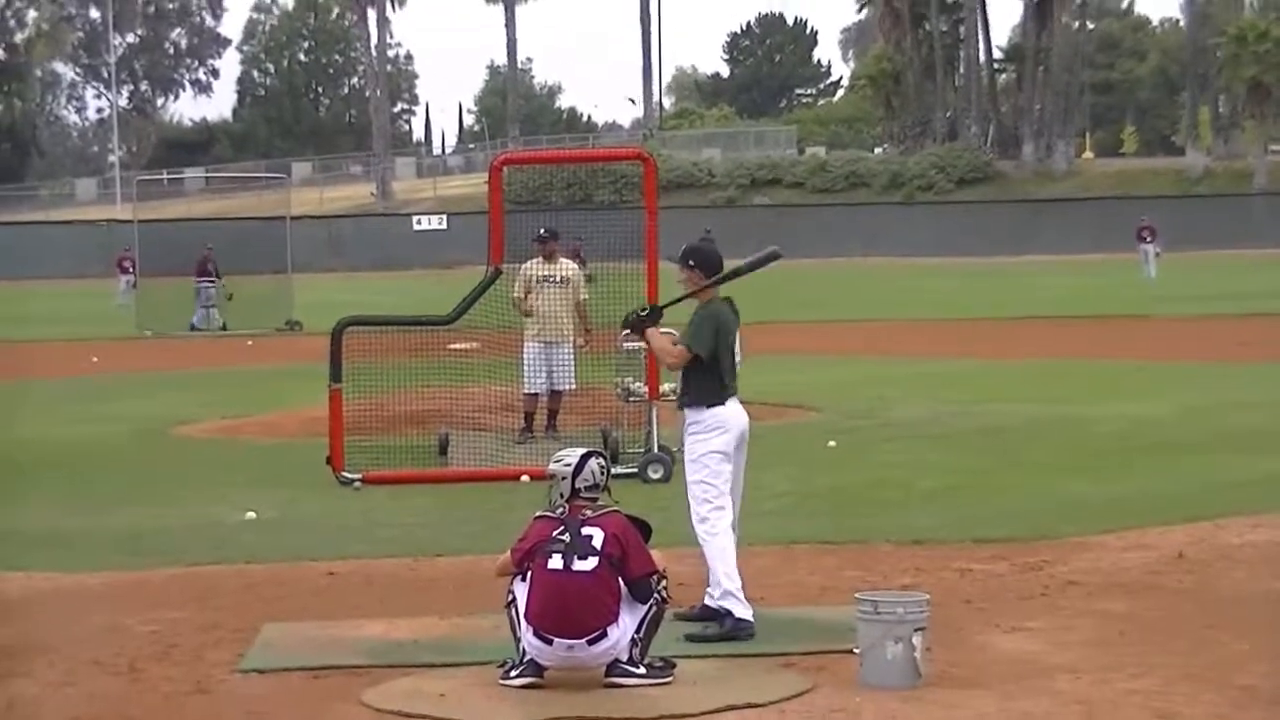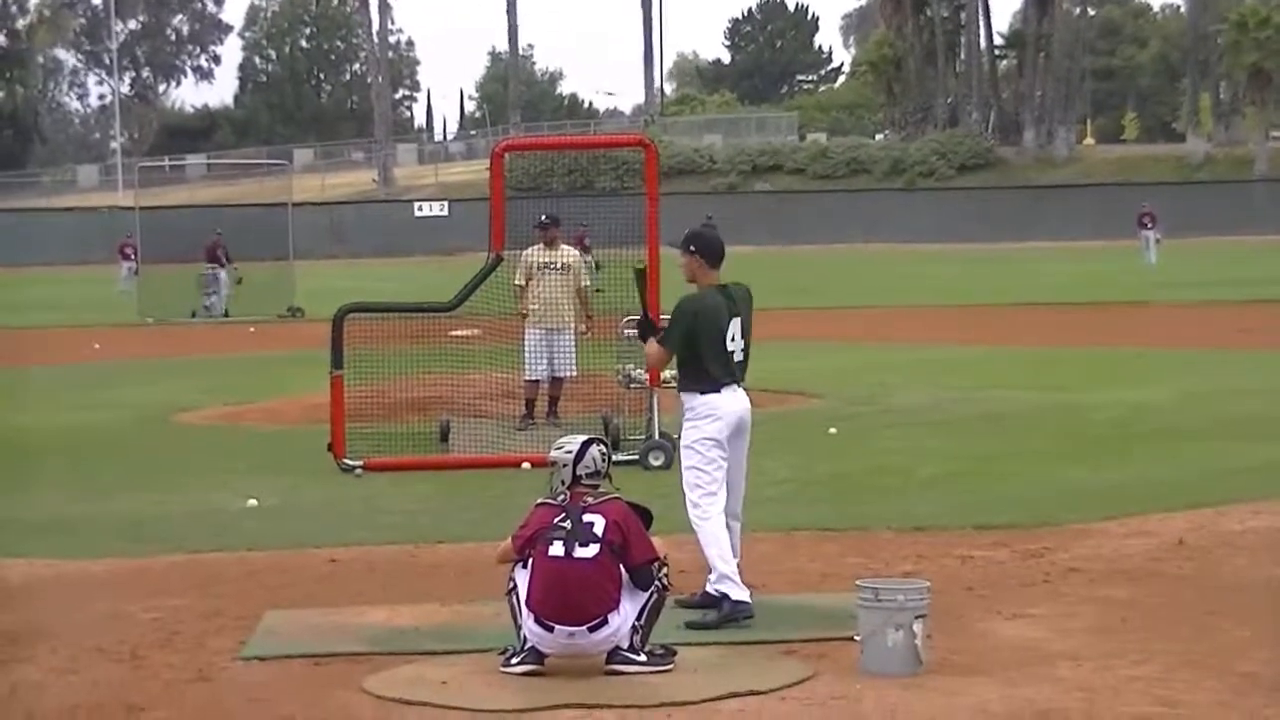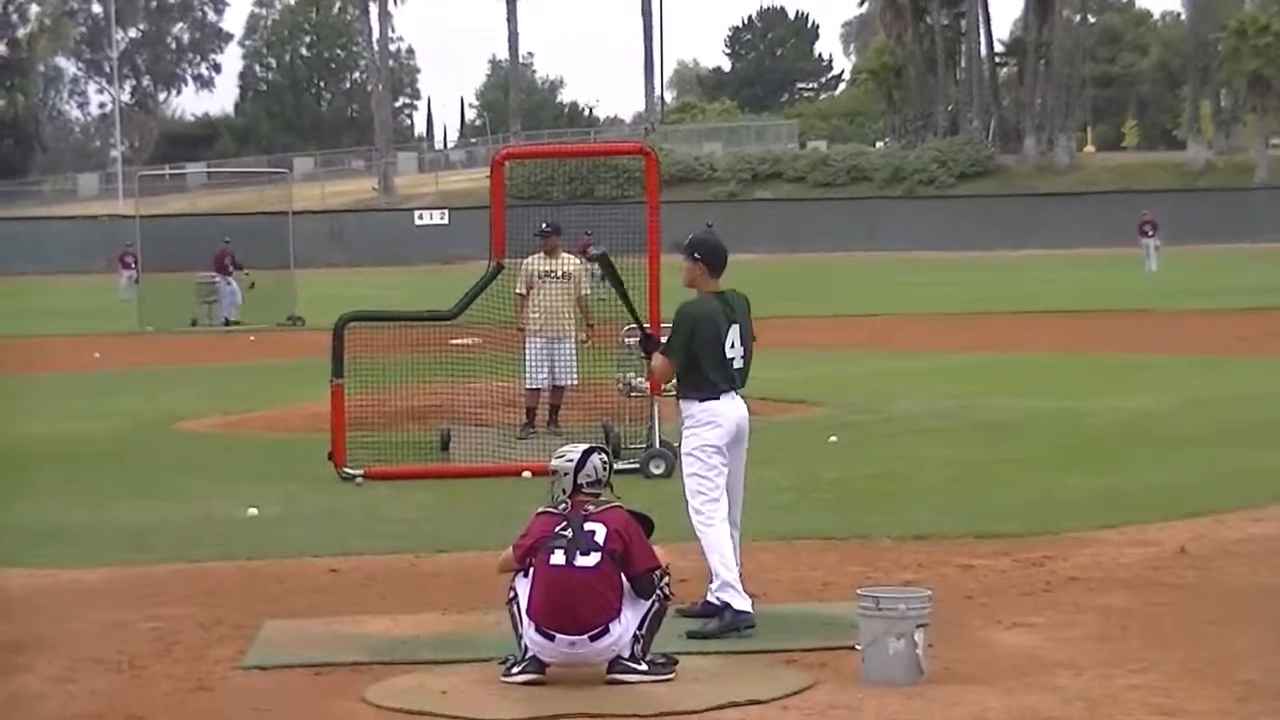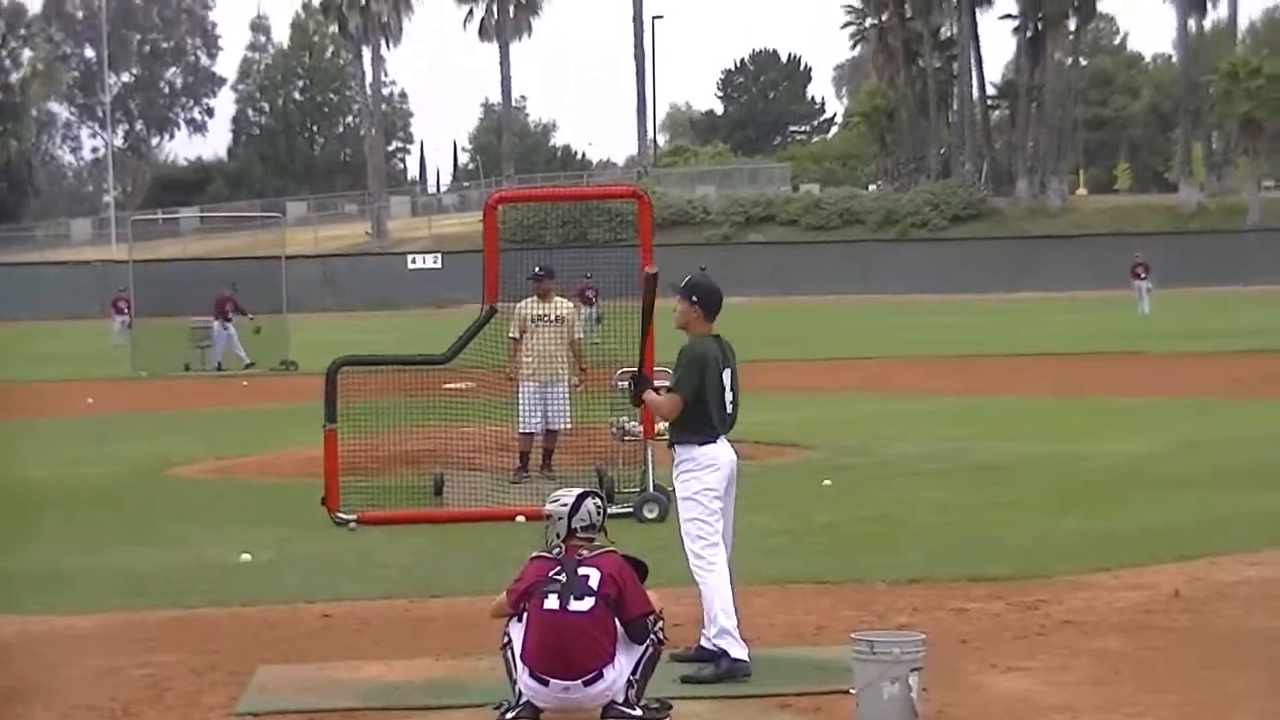
dt=0.2s
person 1, frame 1
left shoulder: (708, 316)
right shoulder: (725, 309)
left elbow: (675, 359)
right elbow: (683, 349)
left wrist: (647, 329)
right wrist: (650, 329)
left hip: (709, 423)
right hip: (730, 415)
left knee: (711, 520)
right knee: (722, 517)
left ankle: (736, 613)
right ankle: (719, 599)
person 1, frame 2
left shoulder: (691, 305)
right shoulder: (741, 294)
left elbow: (656, 362)
left wrist: (650, 337)
left hip: (707, 408)
right hip: (737, 400)
left knee: (704, 506)
right knee: (728, 505)
left ankle: (733, 595)
right ankle: (721, 585)
person 1, frame 3
left shoulder: (691, 311)
right shoulder: (739, 302)
left elbow: (665, 372)
left wrist: (653, 351)
left hip: (705, 415)
right hip: (734, 407)
left knee: (708, 512)
right knee: (726, 511)
left ankle: (735, 606)
right ankle: (721, 595)
person 1, frame 4
left shoulder: (694, 351)
right shoulder: (720, 348)
left elbow: (671, 409)
left wrist: (644, 392)
right wrist: (654, 393)
left hip: (699, 460)
right hip: (715, 453)
left knee: (707, 557)
right knee: (712, 554)
left ankle: (732, 653)
right ankle: (714, 640)
person 2, frame 1
left shoulder: (541, 524)
right shoulder: (617, 523)
left elbow: (501, 568)
right elbow: (644, 591)
right wrist: (646, 561)
left hip: (543, 648)
right hip: (601, 648)
left knee: (520, 579)
right knee: (655, 581)
left ankle: (527, 663)
right ankle: (626, 662)
person 2, frame 2
left shoulder: (542, 511)
right shoulder: (618, 510)
left elbow: (502, 555)
right elbow: (645, 579)
left hip: (544, 635)
right hip: (602, 635)
left knee: (521, 566)
right knee: (657, 568)
left ankle: (529, 650)
right ankle: (627, 650)
person 2, frame 3
left shoulder: (543, 520)
right shoulder: (619, 518)
left elbow: (503, 564)
right elbow: (646, 588)
left hip: (544, 646)
right hip: (603, 645)
left knee: (522, 576)
right knee: (659, 575)
left ankle: (529, 660)
right ankle: (629, 659)
person 2, frame 4
left shoulder: (539, 564)
right shoulder: (613, 564)
left elbow: (496, 610)
right elbow: (640, 634)
left hip: (539, 688)
right hip: (596, 688)
left knee: (517, 620)
right knee: (652, 616)
person 3, frame 1
left shoulder: (572, 269)
right shoulder: (528, 268)
left elbow: (580, 301)
right elbow: (518, 296)
left wrist: (585, 329)
right wrist: (522, 307)
left hip: (563, 335)
right hip: (535, 336)
left knee: (558, 384)
right knee: (532, 384)
left ankle: (551, 424)
right ankle: (527, 427)
person 3, frame 2
left shoulder: (573, 255)
right shoulder: (529, 254)
left elbow: (581, 288)
right elbow: (521, 284)
left wrist: (587, 315)
right wrist: (521, 304)
left hip: (564, 322)
right hip: (536, 322)
left knee: (560, 370)
right knee: (533, 370)
left ankle: (552, 411)
right ankle: (528, 413)
person 3, frame 3
left shoulder: (574, 263)
right shoulder: (530, 263)
left elbow: (581, 296)
right elbow: (522, 294)
left wrist: (588, 324)
right wrist: (520, 318)
left hip: (564, 331)
right hip: (537, 331)
left knee: (560, 379)
right knee: (534, 379)
left ankle: (553, 419)
right ankle: (529, 422)
person 3, frame 4
left shoulder: (567, 307)
right shoulder: (523, 307)
left elbow: (574, 340)
right elbow: (515, 338)
left wrist: (580, 367)
right wrist: (511, 364)
left hip: (558, 374)
right hip: (530, 374)
left knee: (554, 422)
right knee: (527, 423)
left ankle: (547, 464)
right ankle: (523, 466)
